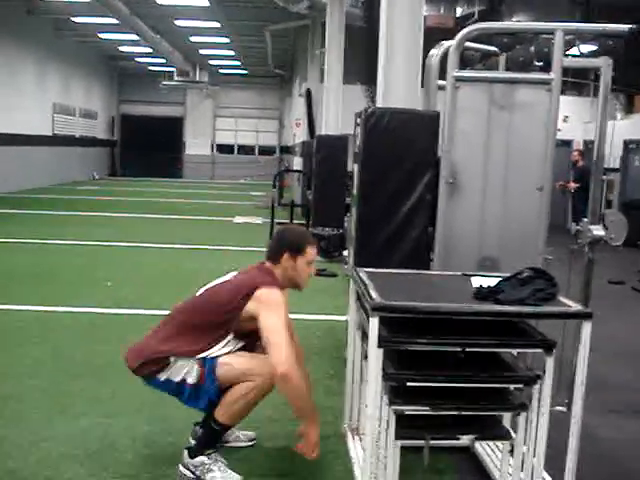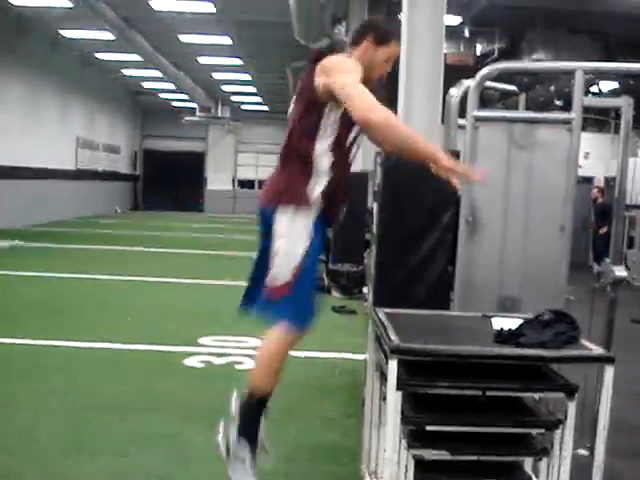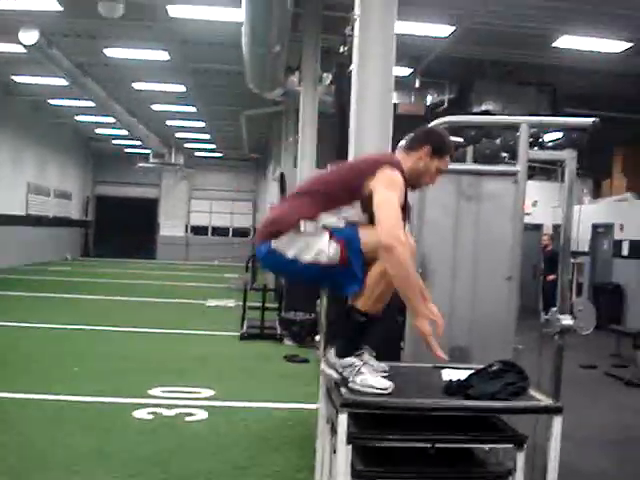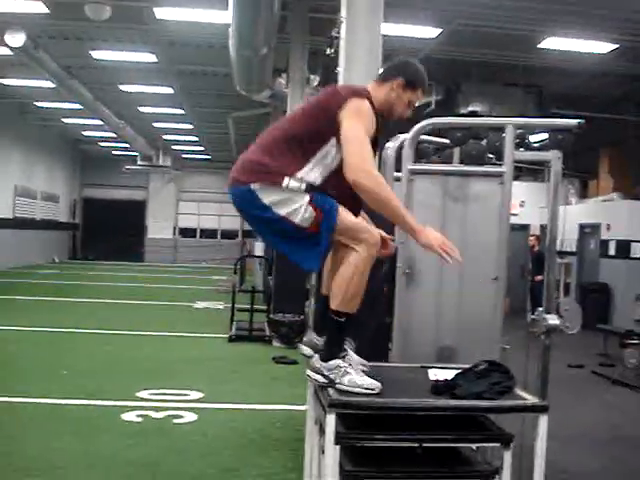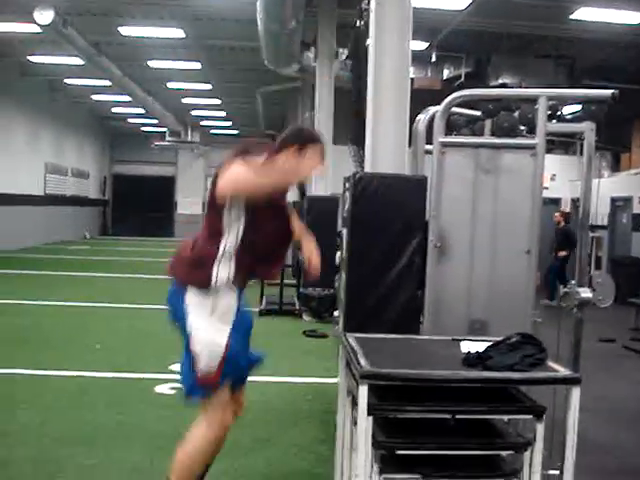
dt=0.5s
person 1, frame 1
left shoulder: (263, 279)
right shoulder: (269, 296)
left elbow: (288, 343)
right elbow: (284, 369)
left wrist: (305, 397)
right wrist: (310, 421)
left hip: (176, 347)
right hip: (162, 362)
left knee: (266, 351)
right knee: (264, 371)
left ankle: (211, 428)
right ankle: (198, 455)
person 1, frame 2
left shoulder: (338, 82)
right shoulder: (339, 68)
left elbow: (384, 134)
right elbow: (373, 116)
left wrist: (431, 158)
right wrist: (437, 157)
left hip: (304, 210)
right hip: (295, 208)
left knee: (289, 327)
right knee: (287, 329)
left ankle: (243, 421)
right ankle: (242, 440)
person 1, frame 3
left shoulder: (385, 175)
right shoulder: (390, 176)
left elbow: (401, 247)
right elbow: (392, 246)
left wrist: (424, 301)
right wrist: (419, 314)
left hip: (286, 237)
right hip: (284, 241)
right knee: (389, 251)
left ankle: (348, 350)
right ankle: (344, 355)
person 1, frame 4
left shoulder: (352, 106)
right shoulder: (359, 107)
left elbow: (345, 175)
right elbow: (360, 177)
left wrist: (358, 221)
right wrist: (417, 230)
left hip: (267, 185)
right hip: (262, 186)
left knee: (350, 240)
right knee: (364, 243)
left ankle: (330, 337)
right ankle: (329, 359)
person 1, frame 5
left shoulder: (267, 181)
right shoulder: (246, 168)
right elbow: (229, 192)
left wrist: (306, 240)
right wrist: (296, 173)
left hip: (223, 291)
right hip: (204, 292)
left knee: (230, 405)
right knee: (217, 411)
